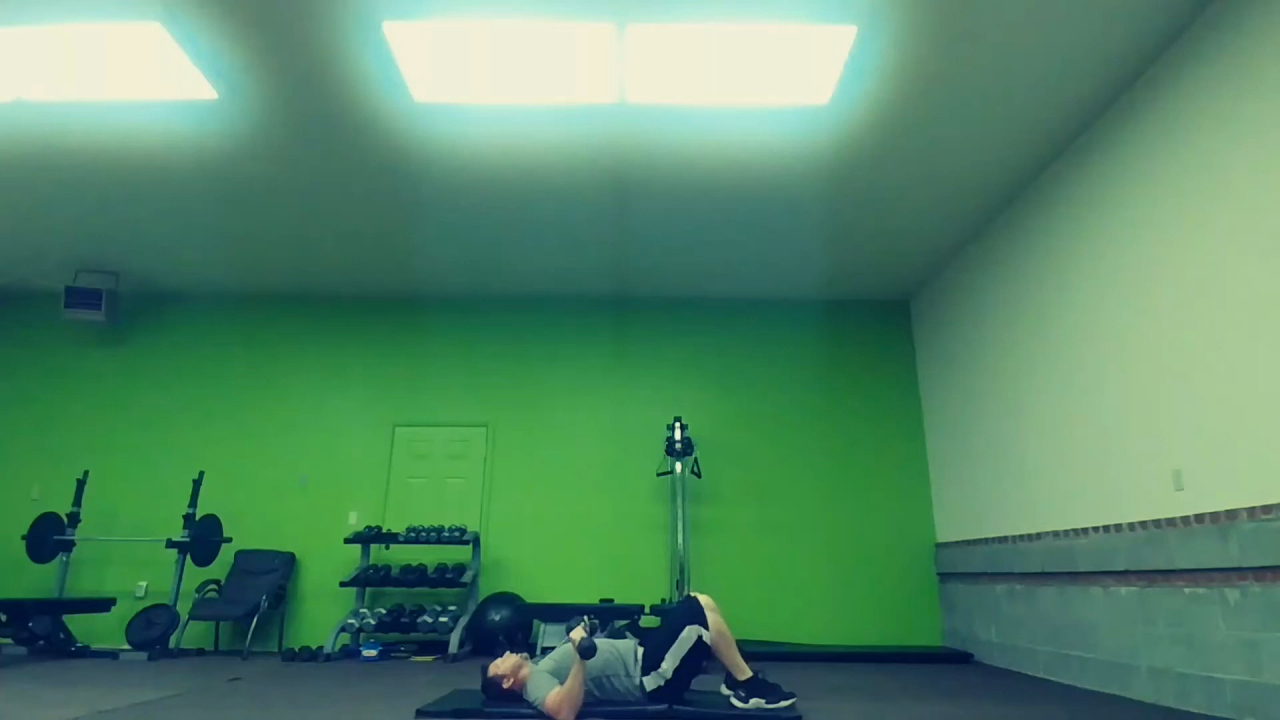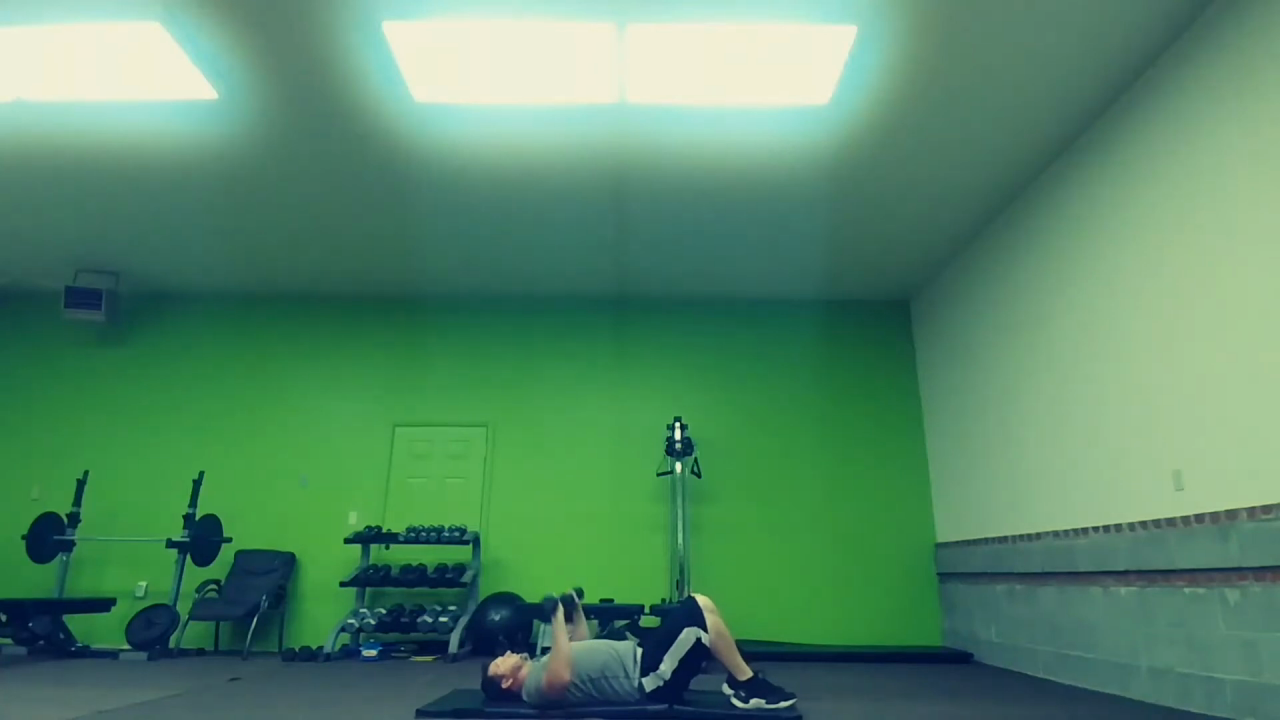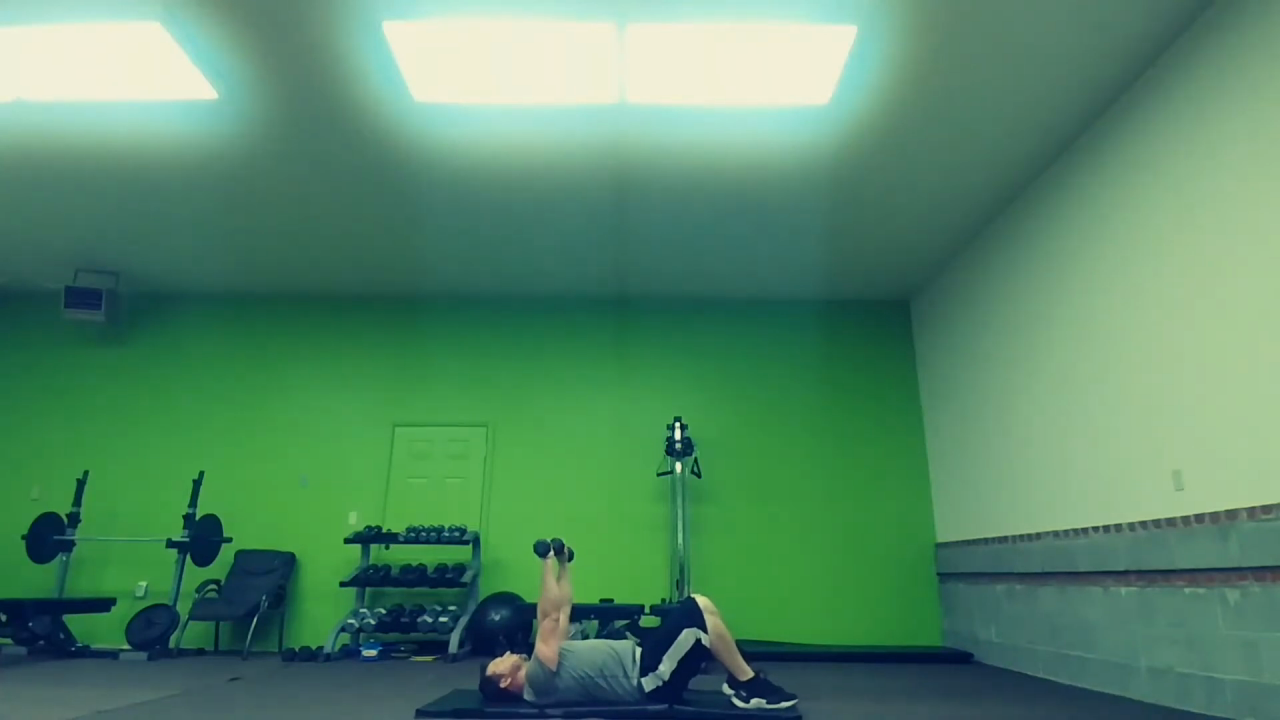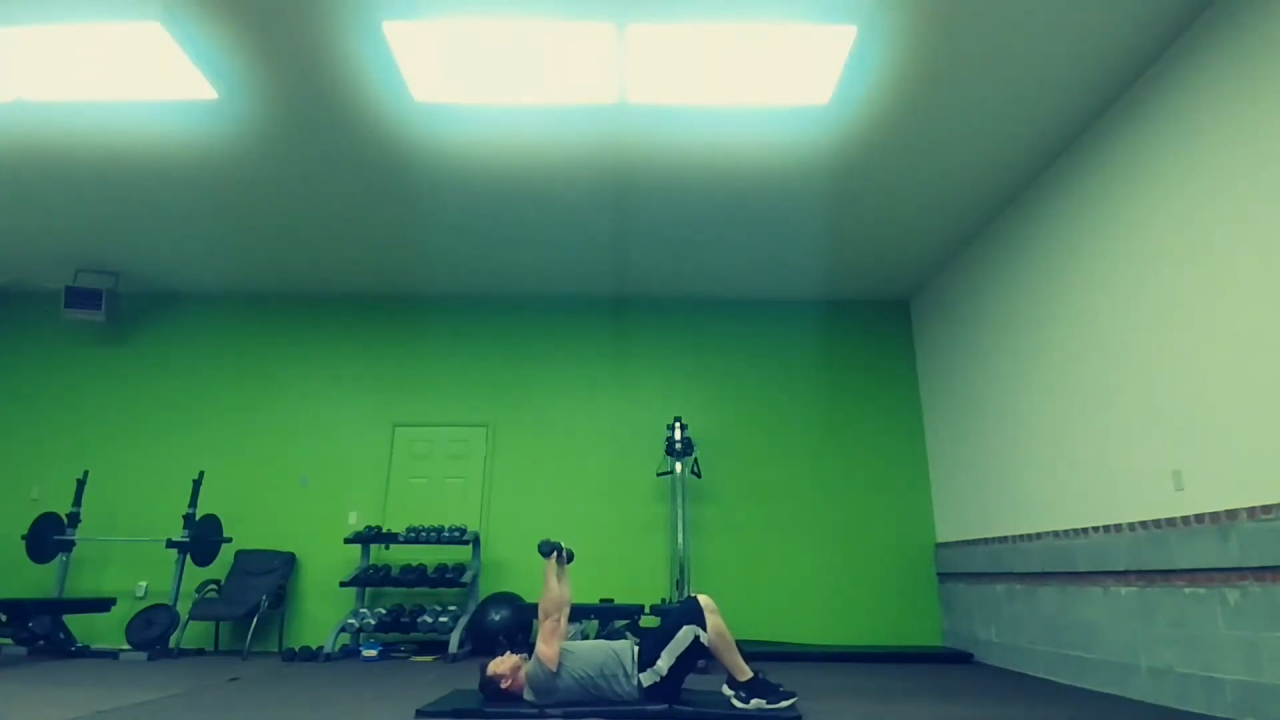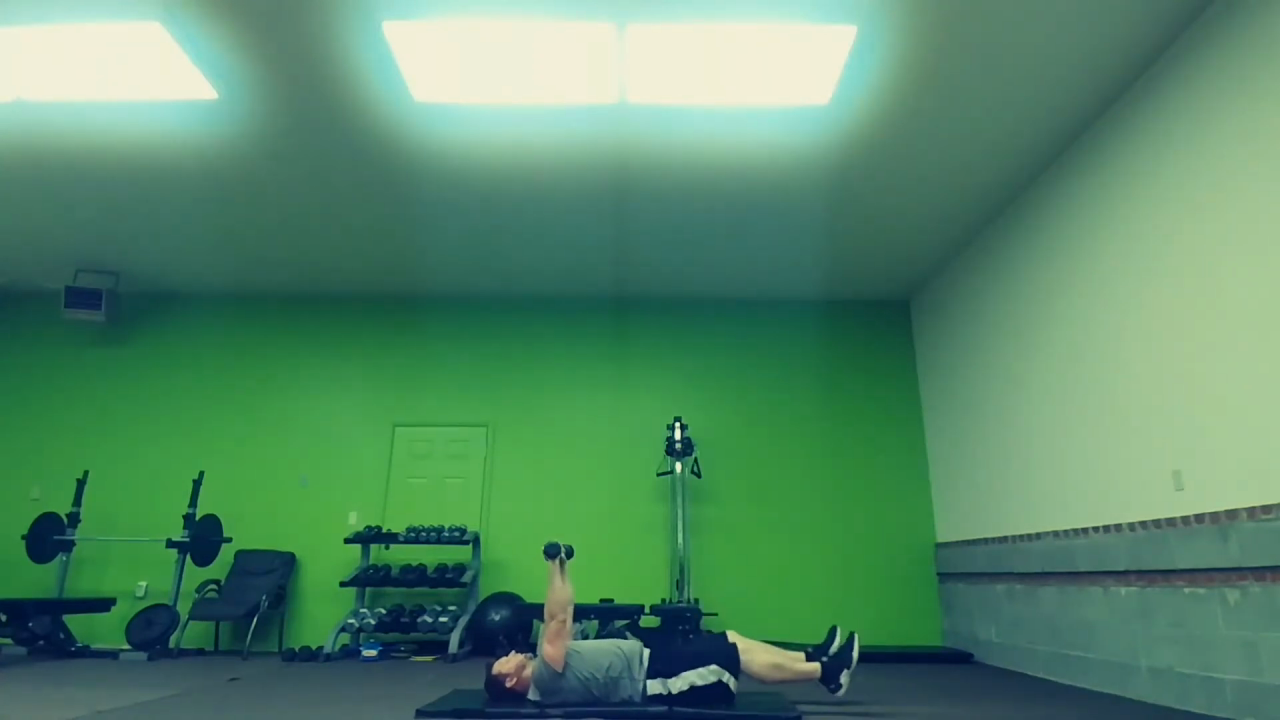
dt=1s
person 1, frame 1
left shoulder: (542, 670)
right shoulder: (535, 683)
left wrist: (581, 640)
right wrist: (580, 655)
left hip: (642, 658)
right hip: (649, 679)
left knee: (700, 603)
right knee: (700, 612)
left ankle: (737, 680)
right ankle: (748, 688)
person 1, frame 2
left shoulder: (540, 669)
right shoulder: (534, 685)
left elbow: (579, 648)
right elbow: (563, 674)
left wrist: (576, 609)
right wrist: (557, 619)
left hip: (640, 660)
right hip: (648, 679)
left knee: (700, 605)
right knee: (699, 613)
left ankle: (741, 681)
right ankle: (748, 687)
person 1, frame 3
left shoulder: (545, 666)
right shoulder: (539, 680)
left elbow: (562, 611)
right elbow: (549, 618)
left wrist: (563, 565)
right wrist: (547, 564)
left hip: (642, 663)
right hip: (647, 679)
left knee: (699, 607)
right knee: (698, 611)
left ankle: (742, 681)
right ankle: (750, 687)
person 1, frame 4
left shoulder: (541, 673)
right shoulder: (539, 680)
left elbow: (561, 615)
right elbow: (550, 619)
left wrist: (562, 567)
right wrist: (550, 565)
left hip: (641, 665)
right hip: (646, 679)
left knee: (700, 607)
right knee: (700, 610)
left ankle: (740, 681)
right ankle: (748, 687)
person 1, frame 5
left shoulder: (547, 672)
right shoulder: (545, 679)
left elbow: (563, 615)
right elbow: (556, 619)
left wrist: (563, 568)
right wrist: (552, 566)
left hip: (647, 661)
right hip: (649, 682)
left knee: (731, 642)
right knee: (737, 656)
left ankle: (813, 659)
right ankle: (827, 672)
